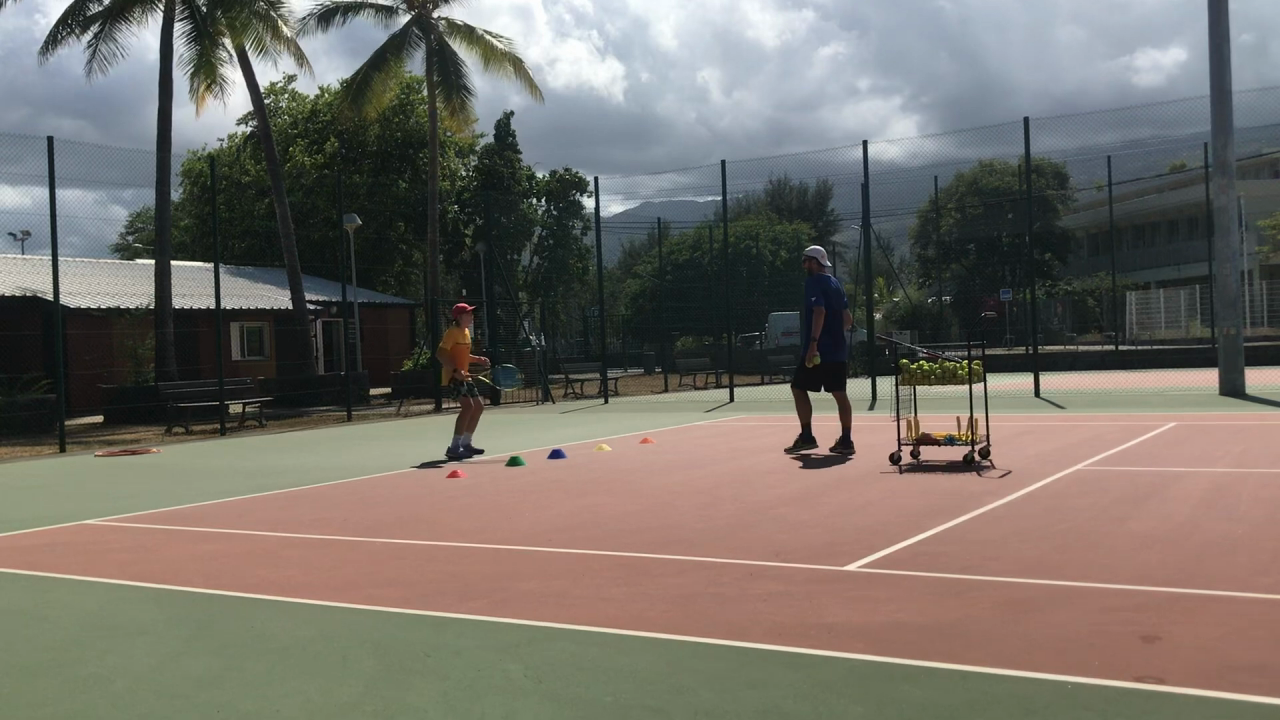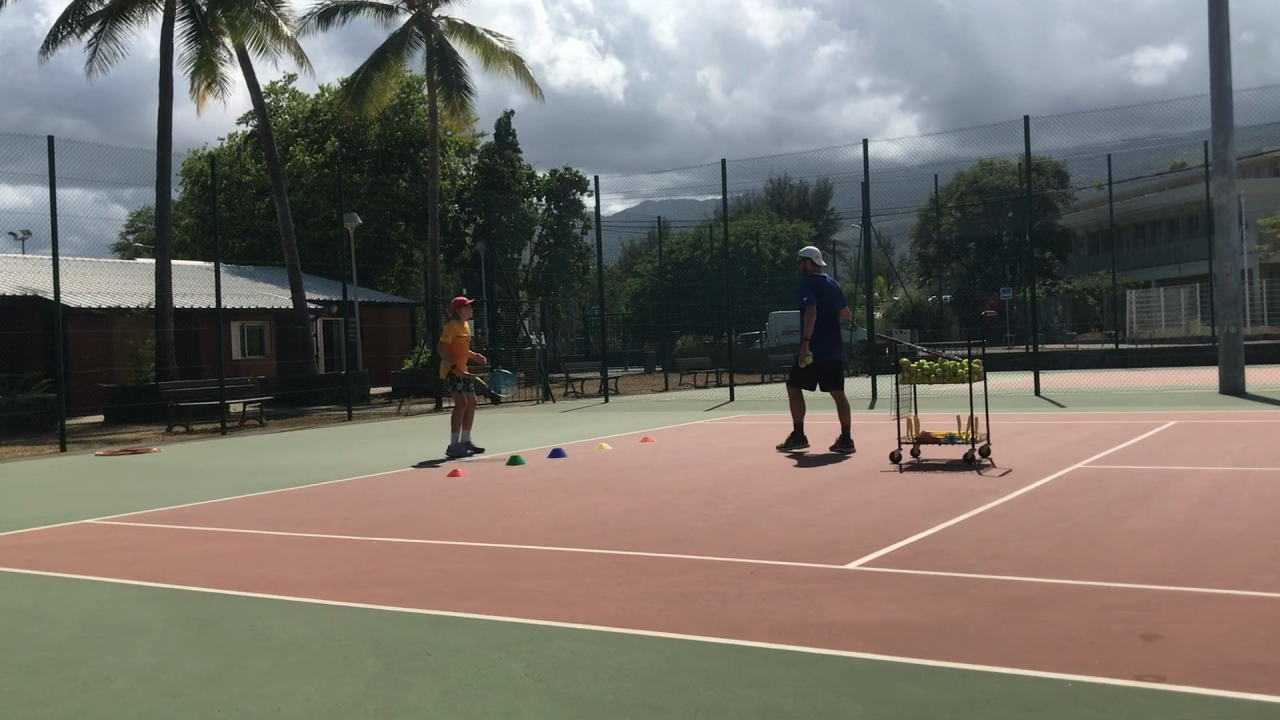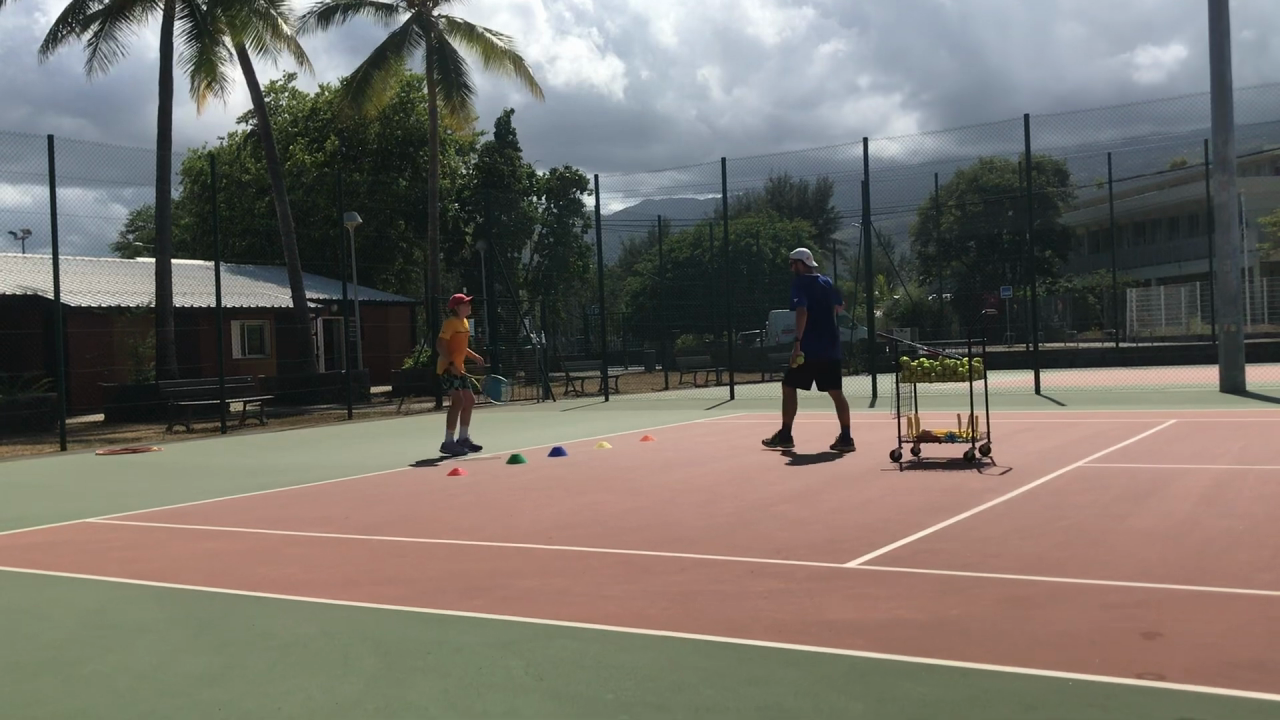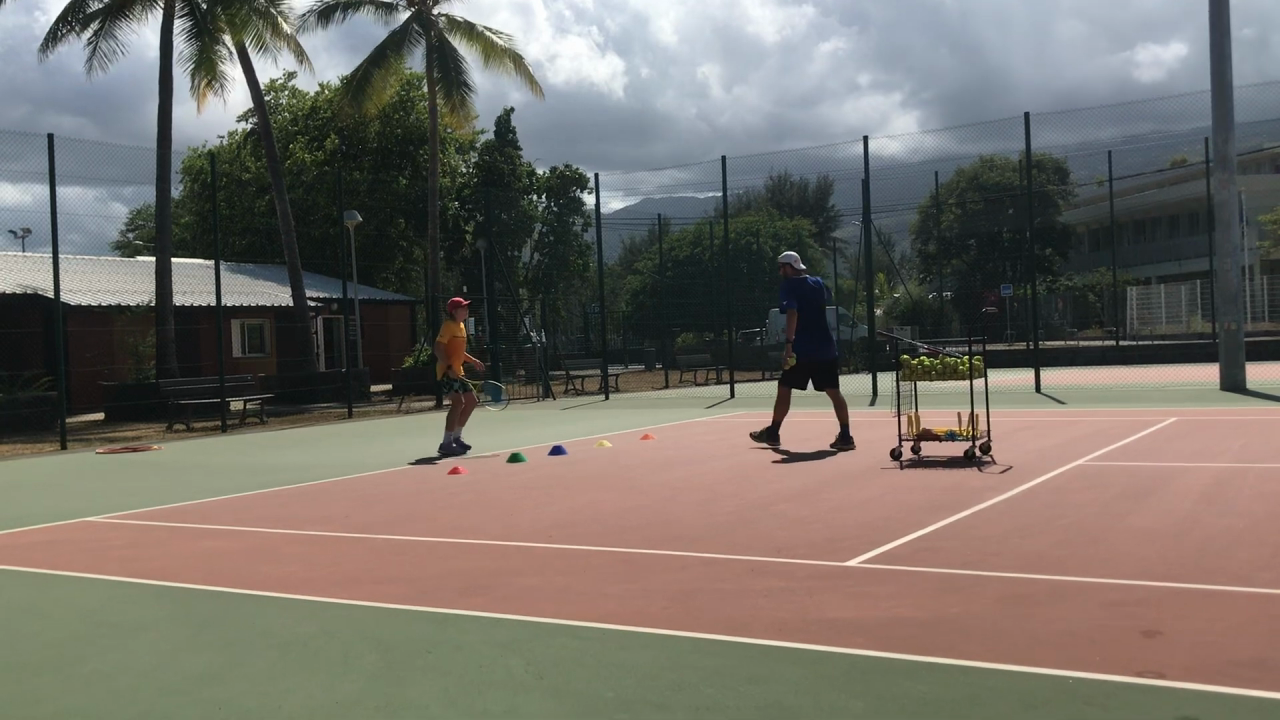
dt=0.1s
person 1, frame 1
left shoulder: (814, 282)
right shoulder: (835, 284)
left elbow: (818, 311)
right elbow: (848, 318)
left wrist: (812, 342)
left hip: (819, 350)
right hip: (838, 349)
left knee: (798, 389)
right knee: (839, 394)
left ankle: (807, 437)
right ankle: (846, 441)
person 1, frame 2
left shoulder: (808, 282)
right shoulder: (832, 284)
left elbow: (811, 311)
right elbow: (847, 315)
left wrist: (805, 342)
left hip: (815, 349)
right hip: (834, 349)
left knee: (794, 387)
right knee: (837, 393)
left ankle: (798, 436)
right ankle: (846, 439)
person 1, frame 3
left shoulder: (800, 282)
right shoulder: (828, 283)
left elbow: (801, 312)
right elbow: (839, 307)
left wrist: (796, 342)
left hip: (809, 348)
right hip: (831, 348)
left knee: (789, 388)
right knee: (836, 392)
left ankle: (785, 436)
right ankle: (846, 438)
person 1, frame 4
left shoulder: (788, 286)
right shoulder: (817, 283)
left elbow: (792, 314)
left wrist: (788, 344)
left hip: (803, 349)
right hip: (827, 348)
left knee: (784, 388)
right knee: (833, 391)
left ankle: (773, 433)
right ankle: (845, 436)
